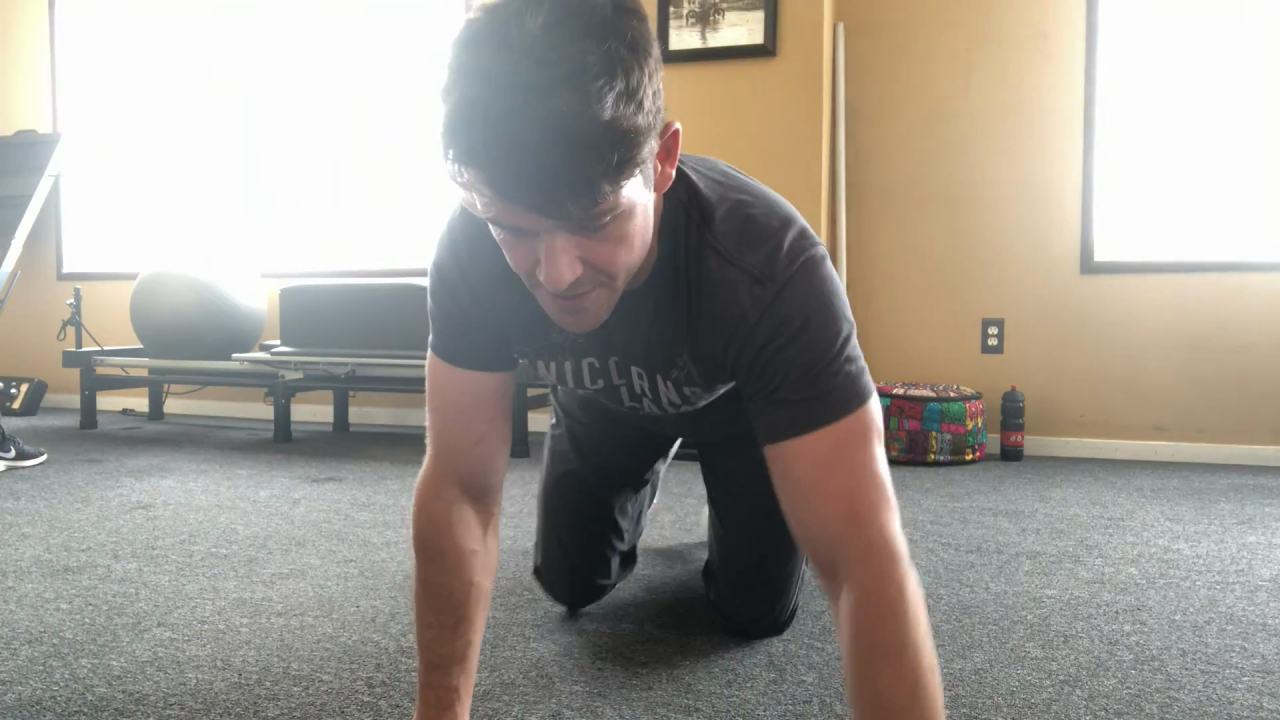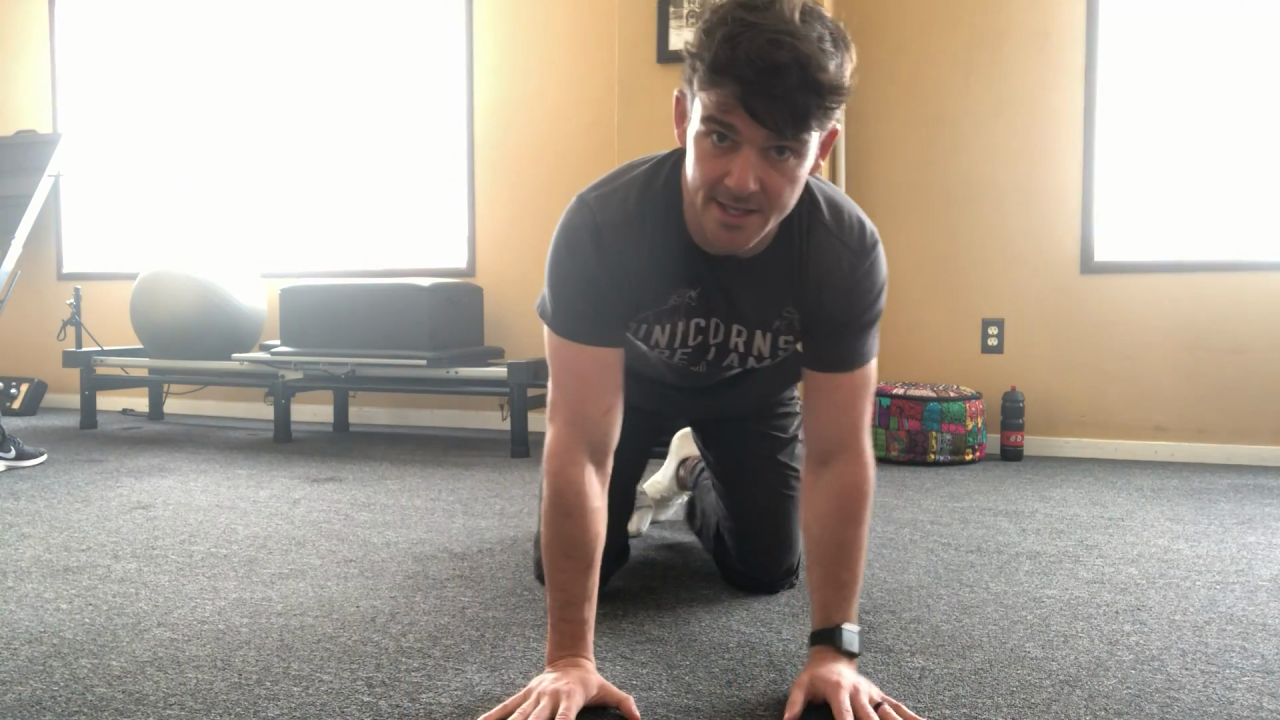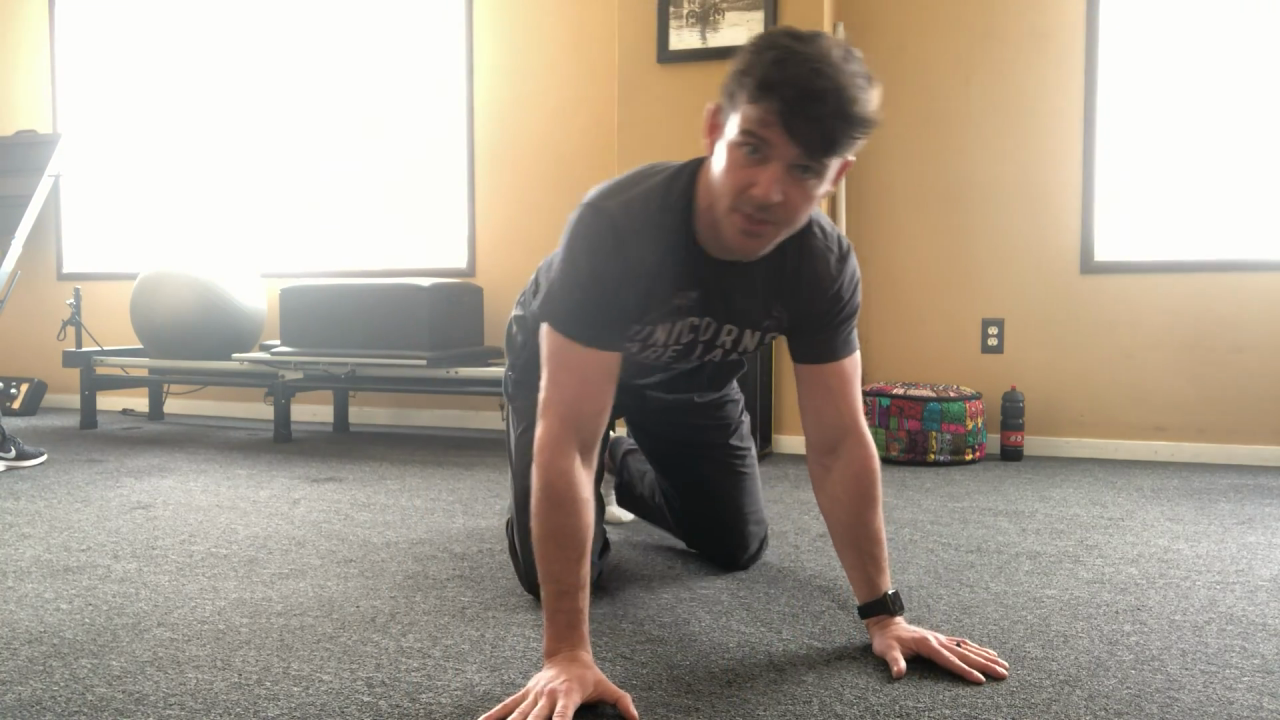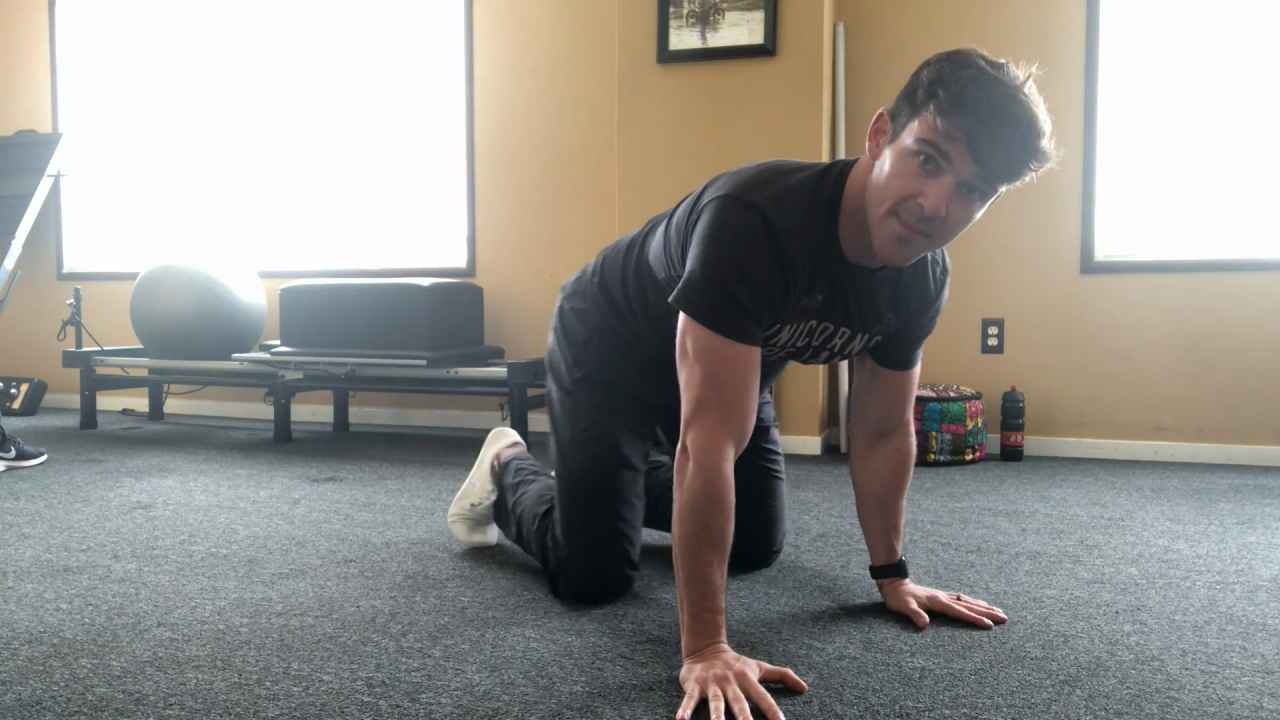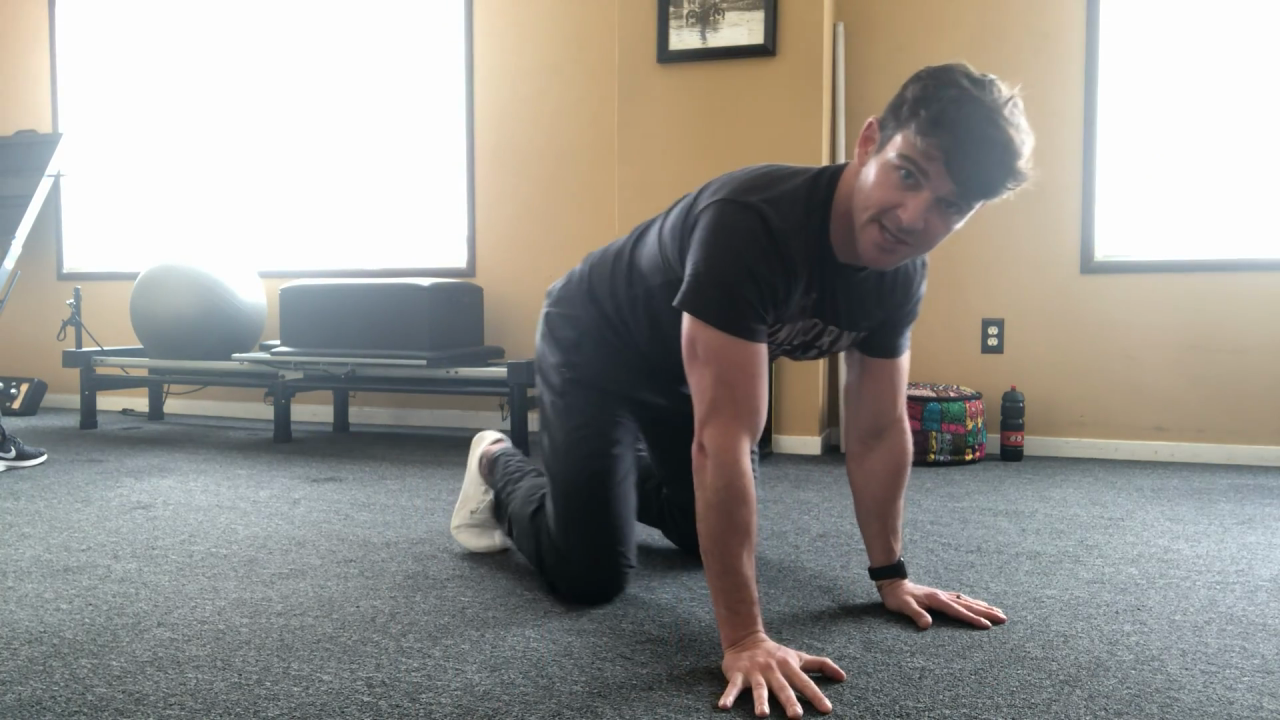
dt=1s
person 1, frame 1
left shoulder: (771, 266)
right shoulder: (471, 253)
left elbow: (863, 562)
right elbow: (460, 489)
left hip: (744, 400)
right hip: (605, 401)
left knee: (756, 613)
right knee: (573, 583)
left ankle: (731, 499)
right ankle: (643, 477)
person 1, frame 2
left shoulder: (846, 249)
right shoulder: (602, 223)
left elbow: (837, 455)
right elbow: (580, 447)
left wrist: (833, 647)
right wrist: (569, 659)
left hip: (752, 386)
right hip: (630, 375)
left knee: (766, 572)
right knee: (575, 567)
left ankle: (693, 478)
right ankle: (641, 489)
person 1, frame 3
left shoulder: (824, 264)
right shoulder: (615, 225)
left elbow: (839, 445)
right elbow: (566, 444)
left wrist: (881, 612)
right wrist: (568, 653)
left hip: (689, 377)
right hip: (561, 361)
left knee: (737, 547)
right knee: (548, 574)
left ankle: (627, 471)
person 1, frame 4
left shoulder: (921, 276)
right shoulder: (756, 221)
left elbow: (883, 432)
right elbow: (711, 442)
left wrist: (891, 573)
right wrist: (705, 649)
left hip: (727, 363)
right hip: (609, 345)
left knee: (757, 548)
right knee: (594, 575)
left ankle: (638, 476)
right ankle: (506, 468)
person 1, frame 5
left shoulder: (898, 273)
right shoulder: (751, 225)
left elbow: (878, 431)
right elbow: (724, 440)
left wrist: (891, 576)
right wrist: (743, 640)
left hip: (686, 367)
right hip: (593, 347)
left knee: (711, 534)
right knee: (593, 576)
left ankle: (620, 456)
right ankle: (500, 466)
